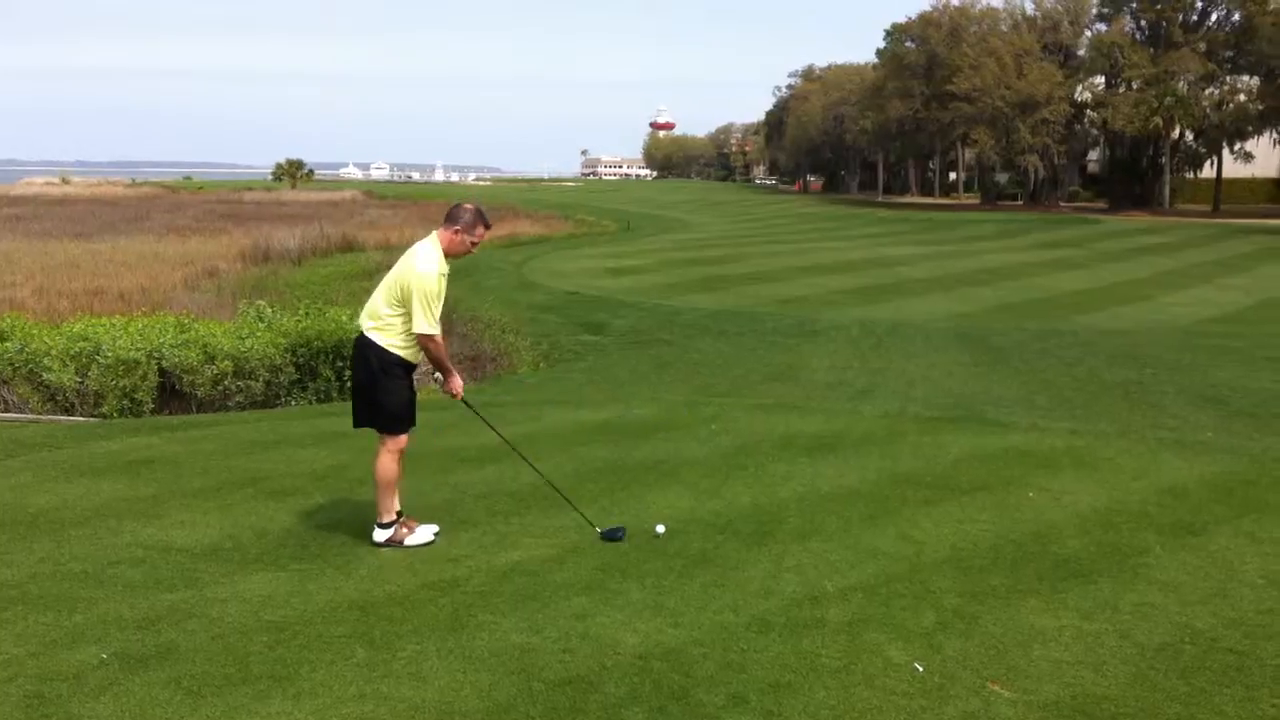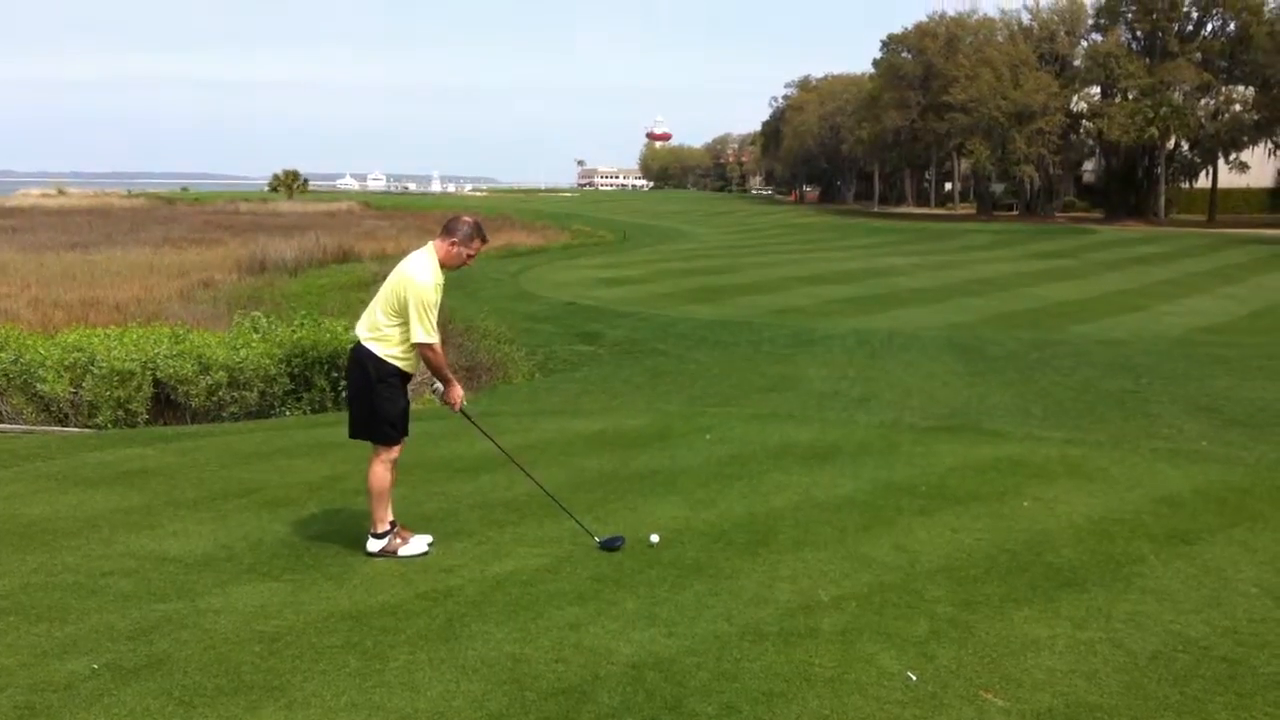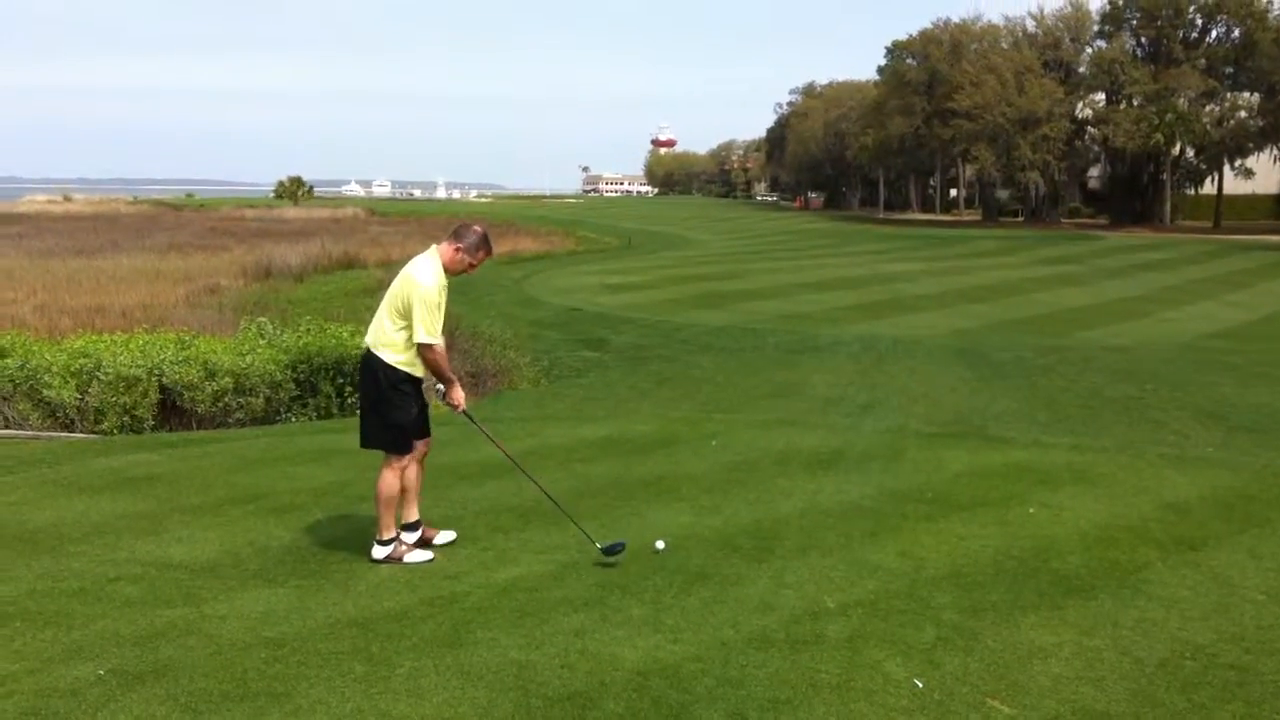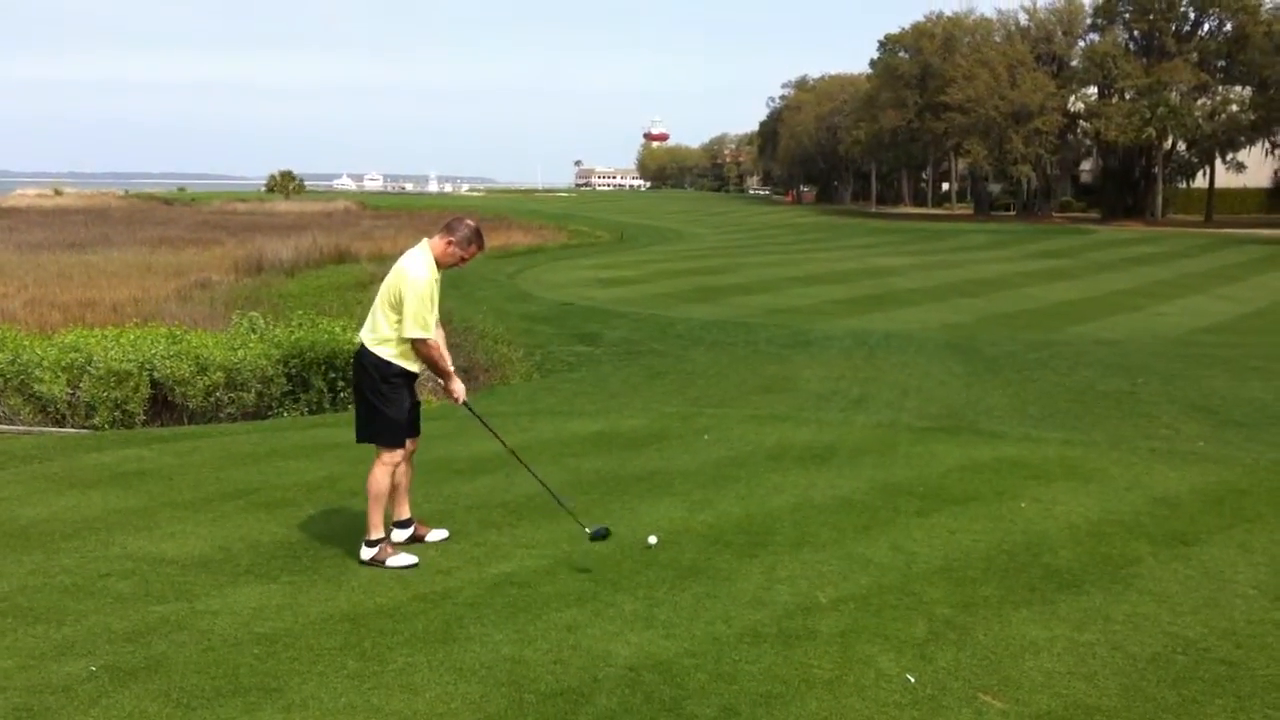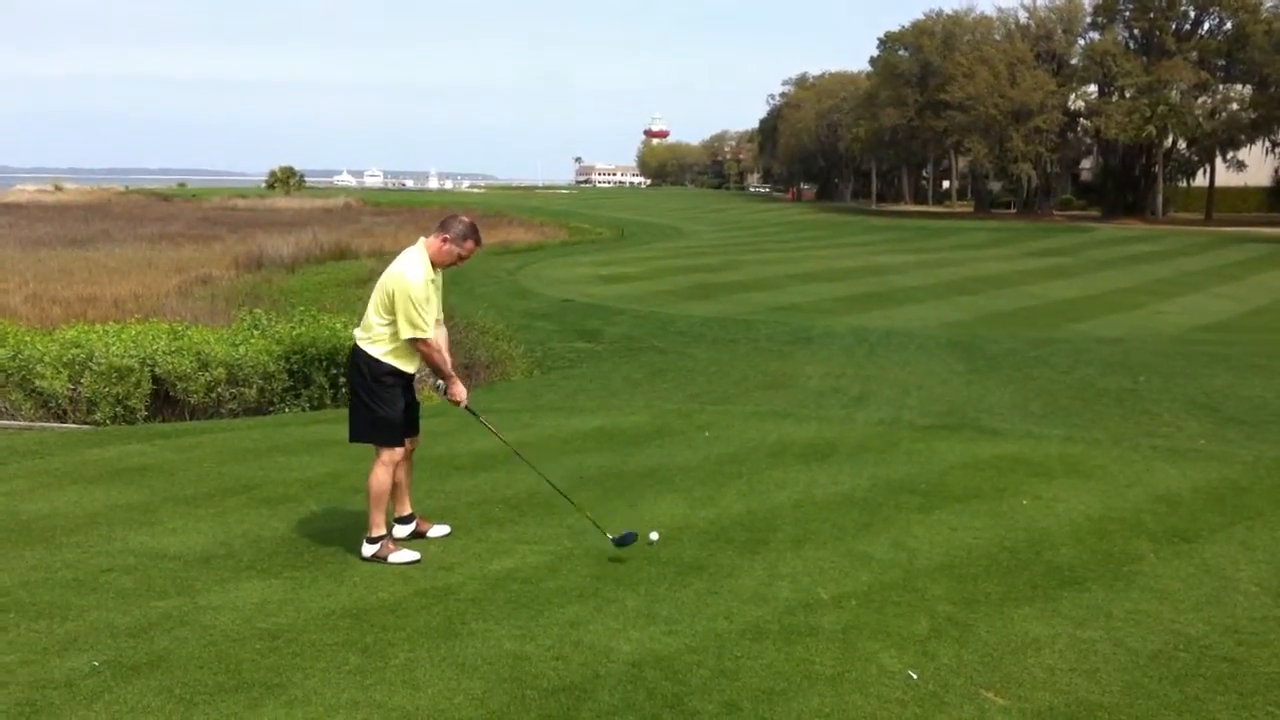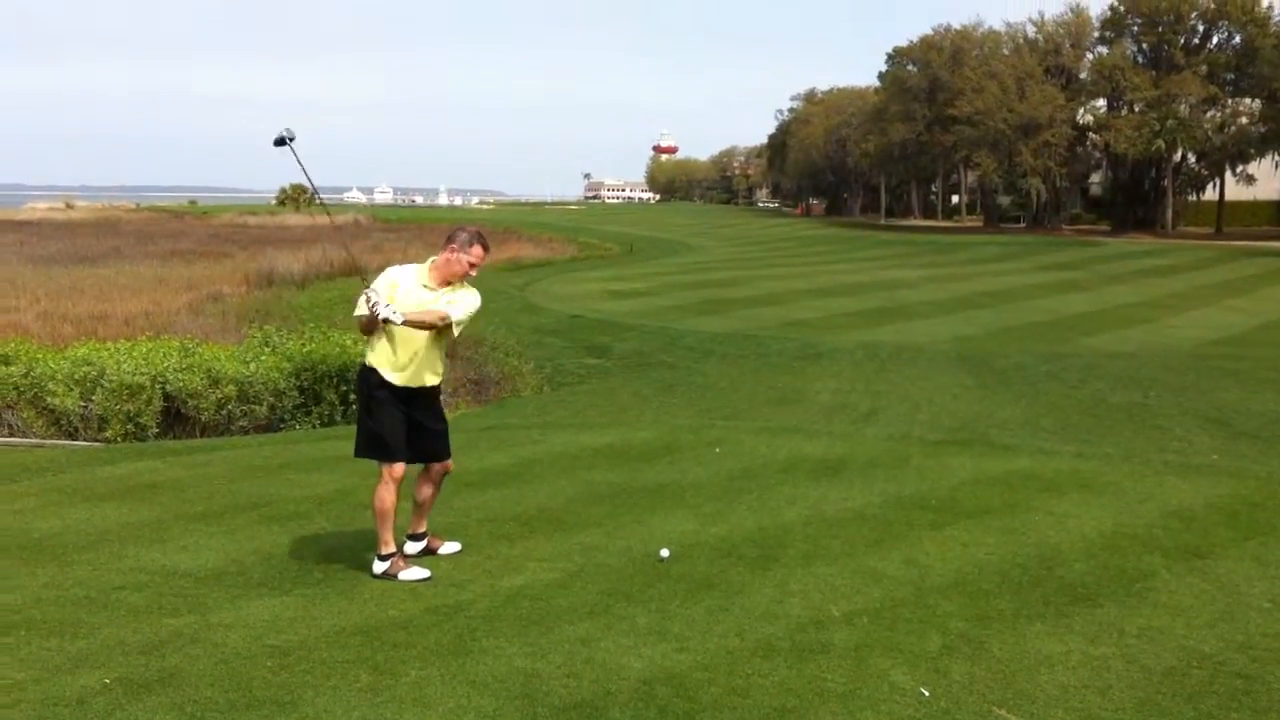
dt=0.5s
person 1, frame 1
left shoulder: (431, 252)
right shoulder: (428, 269)
left elbow: (429, 328)
right elbow: (428, 336)
left wrist: (444, 369)
right wrist: (450, 374)
left hip: (391, 353)
right hip: (382, 355)
left knee: (398, 439)
right knee: (393, 441)
left ankle: (393, 514)
right ankle: (385, 527)
person 1, frame 2
left shoulder: (426, 262)
right shoulder: (423, 278)
left elbow: (427, 337)
right elbow: (427, 345)
left wrist: (445, 379)
right wrist: (450, 383)
left hip: (387, 363)
right hip: (377, 365)
left knee: (392, 449)
right knee: (386, 452)
left ankle: (388, 525)
right ankle: (379, 536)
person 1, frame 3
left shoulder: (433, 269)
right shoulder: (426, 280)
left elbow: (433, 334)
right elbow: (427, 347)
left wrist: (448, 379)
right wrist: (451, 384)
left hip: (402, 371)
right hip: (388, 372)
left knee: (418, 448)
right knee: (397, 459)
left ankle: (411, 528)
right ankle: (385, 542)
person 1, frame 4
left shoulder: (427, 264)
right shoulder: (418, 274)
left elbow: (433, 326)
right elbow: (422, 342)
left wrist: (450, 369)
right wrist: (448, 378)
left hip: (396, 366)
right hip: (381, 367)
left knee: (406, 446)
right knee: (390, 454)
left ankle: (403, 524)
right ankle: (374, 543)
person 1, frame 5
left shoulder: (432, 269)
right shoulder: (411, 275)
left elbow: (436, 325)
right elbow: (422, 342)
left wrist: (450, 372)
right wrist: (451, 381)
left hip: (399, 367)
right hip: (375, 367)
left knee: (407, 444)
right knee: (389, 452)
left ankle: (405, 520)
right ankle: (376, 540)
person 1, frame 6
left shoulder: (468, 296)
right shoulder: (396, 276)
left elbow: (440, 319)
right elbow: (365, 326)
left wrist: (397, 314)
right wrist: (376, 315)
left hip: (425, 390)
right hip: (382, 384)
left knee: (439, 465)
right knee: (393, 470)
left ankle: (418, 537)
right ankle: (386, 556)
